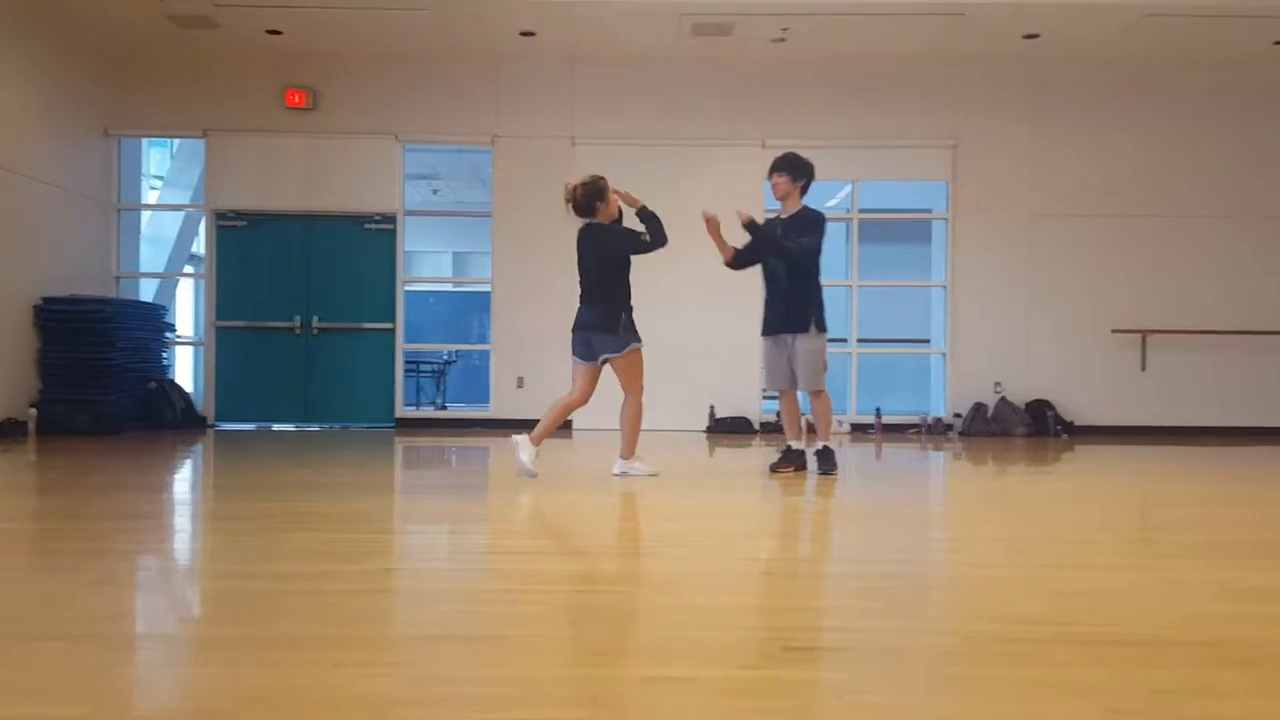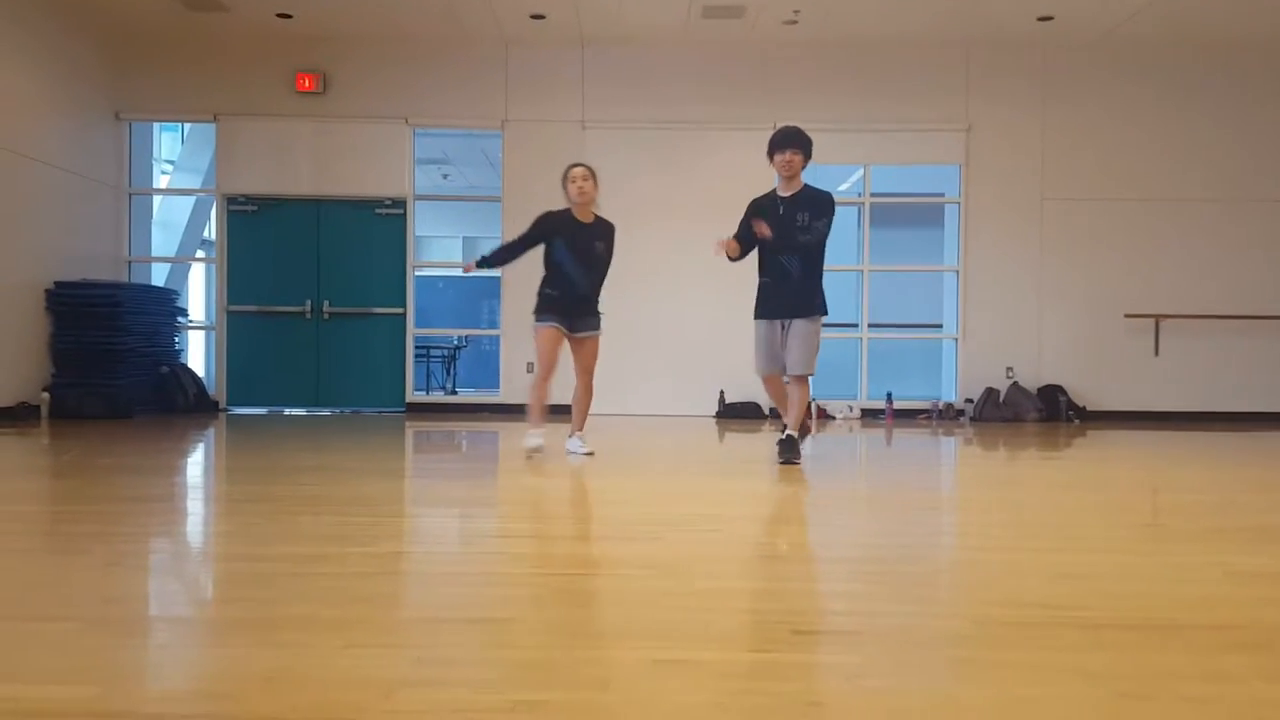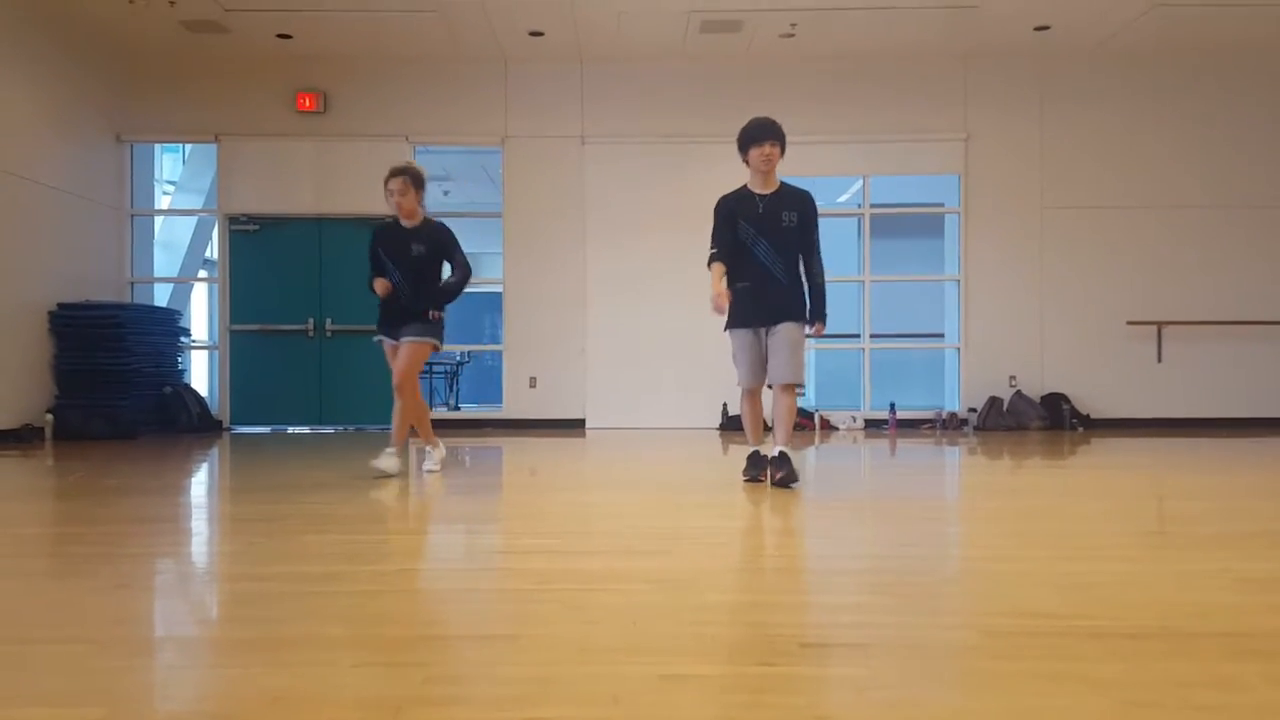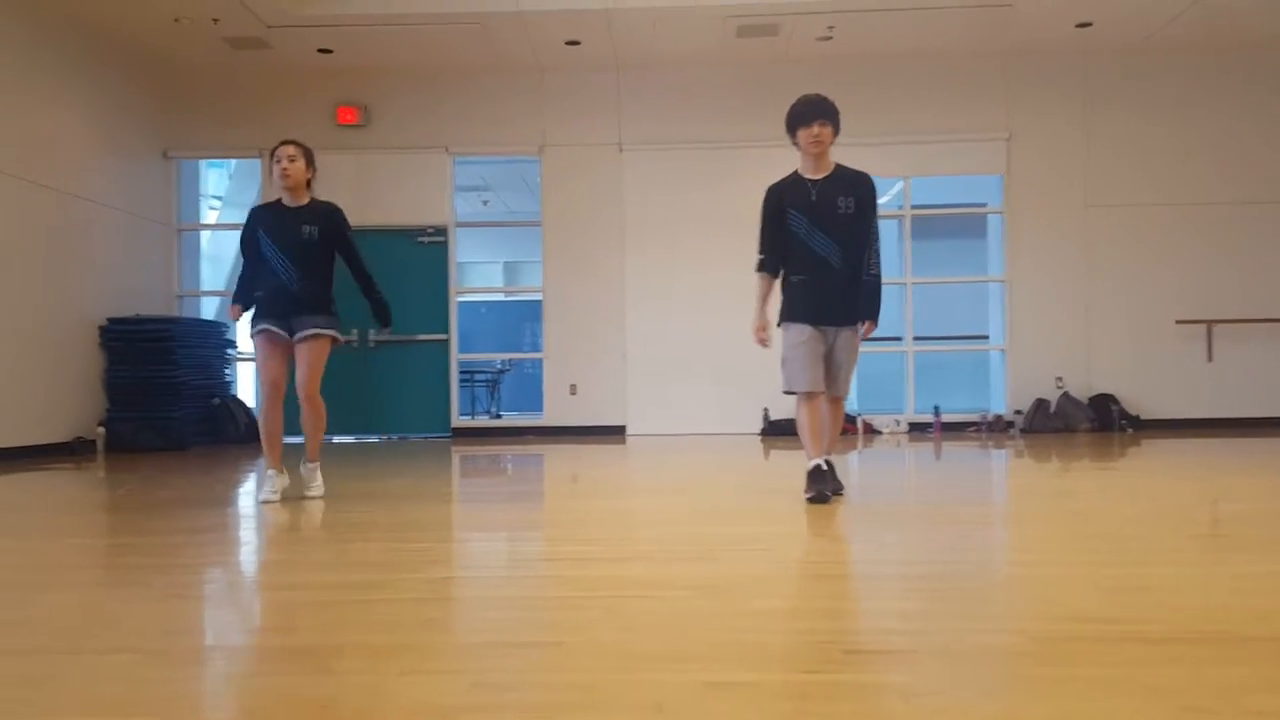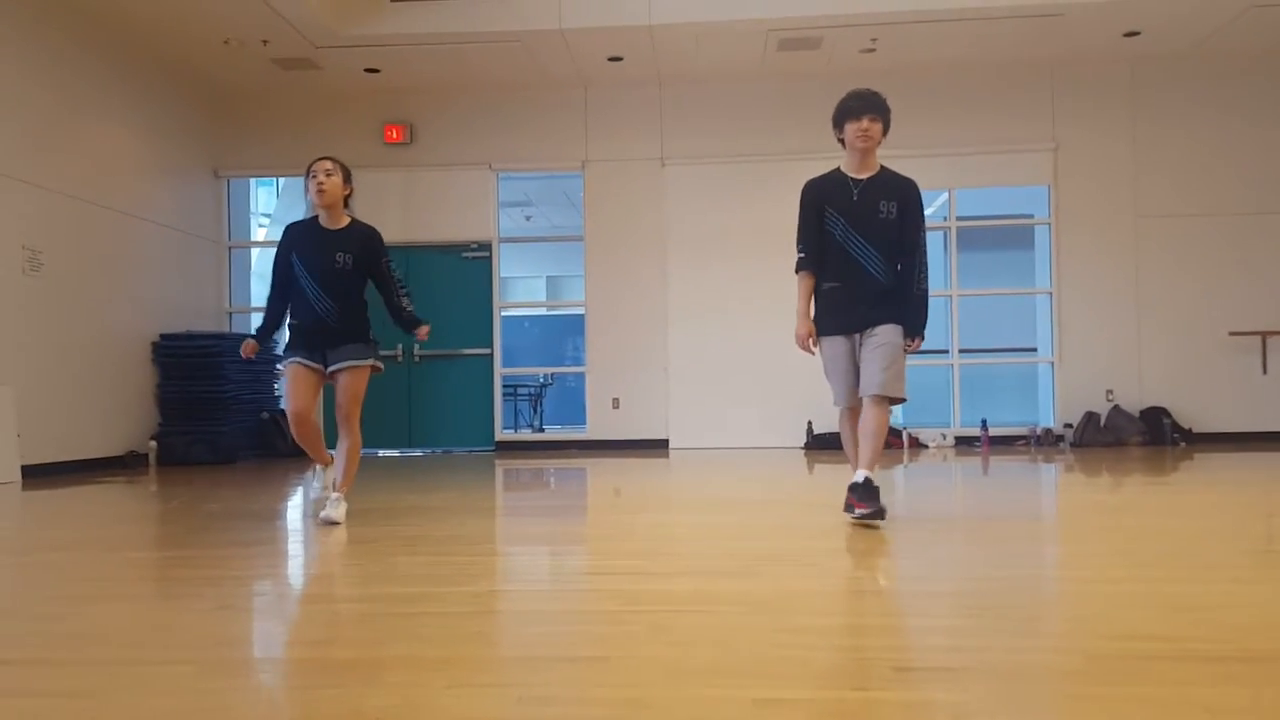
dt=1s
person 1, frame 1
left shoulder: (813, 220)
right shoulder: (770, 227)
left elbow: (798, 255)
right elbow: (739, 261)
left wrist: (753, 230)
right wrist: (717, 238)
left hip: (806, 318)
right hip: (775, 319)
left knee: (815, 387)
right knee: (784, 388)
left ankle: (825, 449)
right ankle: (795, 450)
person 1, frame 2
left shoulder: (821, 201)
right shoulder: (760, 206)
left elbow: (813, 242)
right elbow: (741, 249)
left wrist: (775, 239)
right wrist: (730, 246)
left hip: (805, 303)
right hip: (768, 303)
left knee: (798, 373)
right knee: (769, 373)
left ankle: (791, 437)
right ankle: (793, 423)
person 1, frame 3
left shoulder: (801, 201)
right shoulder: (729, 205)
left elbow: (812, 260)
right elbow: (720, 252)
left wrist: (819, 310)
right wrist: (718, 286)
left hip: (788, 311)
right hip: (744, 312)
left knee: (785, 383)
right knee: (750, 387)
left ankle: (780, 456)
right ankle: (756, 454)
person 1, frame 4
left shoulder: (859, 185)
right shoulder: (780, 194)
left elbow: (869, 251)
right elbow: (769, 259)
left wrist: (870, 307)
right wrist: (760, 312)
left hip: (845, 310)
right hip: (799, 311)
left knee: (836, 393)
right knee: (807, 391)
left ankle: (827, 462)
right ankle: (816, 469)
person 1, frame 5
left shoulder: (903, 190)
right shoulder: (817, 191)
left elbow: (915, 261)
right elbow: (807, 259)
left wrist: (916, 322)
right wrist: (803, 315)
left hip: (886, 315)
right hip: (835, 318)
left knee: (876, 397)
right knee: (849, 404)
left ankle: (861, 485)
right ankle: (860, 485)
person 2, frame 1
left shoulder: (589, 235)
right shoulder: (611, 237)
right elbow: (658, 239)
left wrist: (623, 209)
right wrist: (639, 207)
left hip: (586, 323)
right hip: (613, 323)
left knee: (578, 395)
right knee: (633, 393)
left ankle: (529, 441)
right ankle: (627, 460)
person 2, frame 2
left shoulder: (606, 230)
right shoulder: (551, 221)
right elbow: (518, 246)
right wrist: (482, 262)
left hip: (586, 311)
right hip: (552, 307)
left knee: (586, 377)
right knee: (544, 370)
left ankle: (576, 436)
right ankle: (535, 431)
person 2, frame 3
left shoulder: (437, 232)
right shoulder: (381, 234)
left elbow: (463, 271)
right elbow: (374, 273)
left wrist: (440, 297)
right wrist: (376, 283)
left hip: (423, 321)
right hip: (391, 320)
left knee: (402, 381)
right knee: (408, 387)
left ankle: (394, 451)
right ankle: (433, 446)
person 2, frame 4
left shoulder: (328, 214)
right shoulder: (260, 216)
left elbow: (354, 261)
right elbow: (251, 263)
left wrist: (378, 302)
right wrist: (240, 298)
left hip: (315, 312)
right hip: (270, 312)
left knee: (308, 391)
right knee: (270, 390)
left ankle: (312, 466)
right ankle: (275, 472)
person 2, frame 5
left shoulder: (365, 237)
right shoulder: (294, 235)
left elbow: (389, 285)
right elbow: (280, 289)
left wrist: (412, 323)
right wrist: (261, 334)
left hip: (351, 340)
right hip: (304, 341)
left knee: (347, 419)
right knee: (298, 415)
left ankle: (338, 497)
right ankle: (324, 465)
